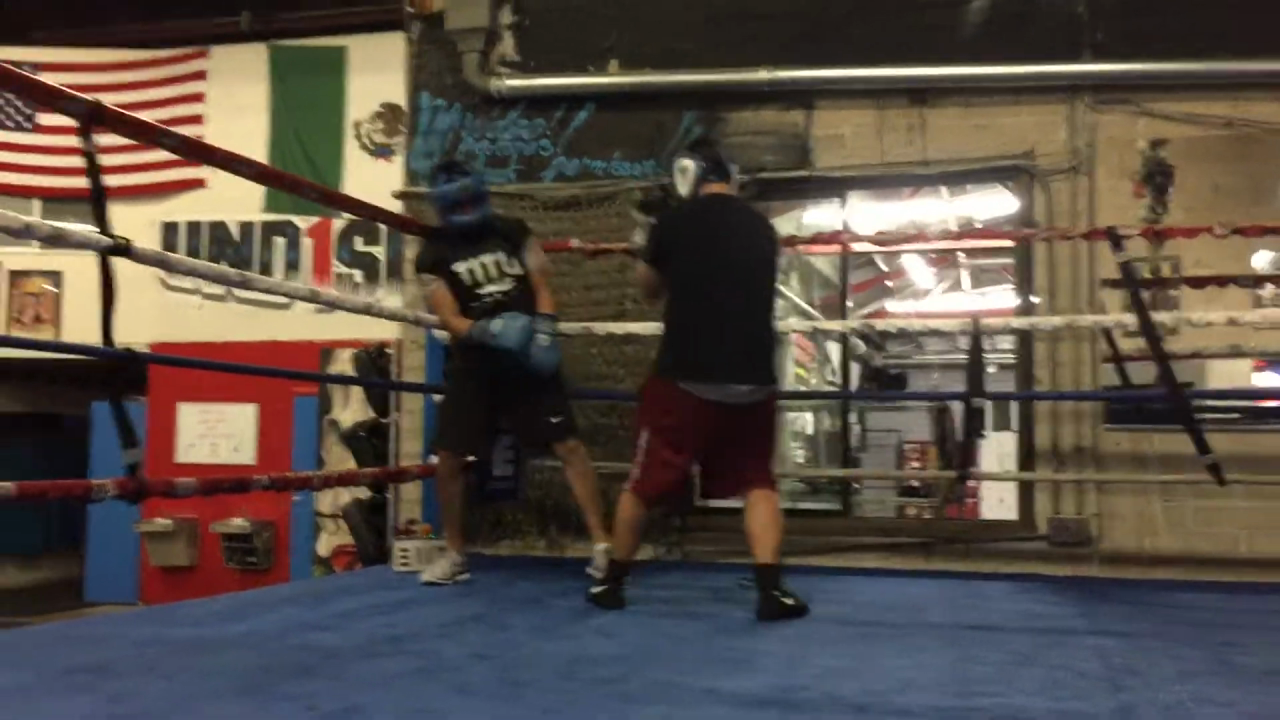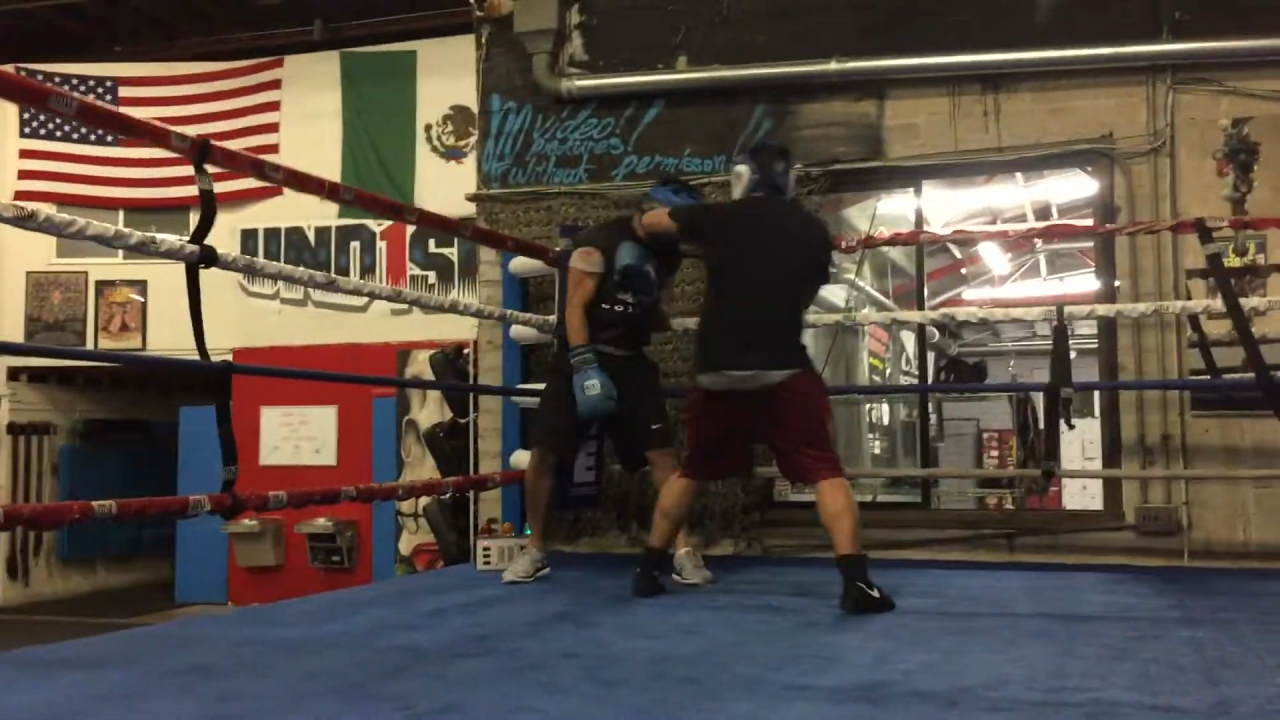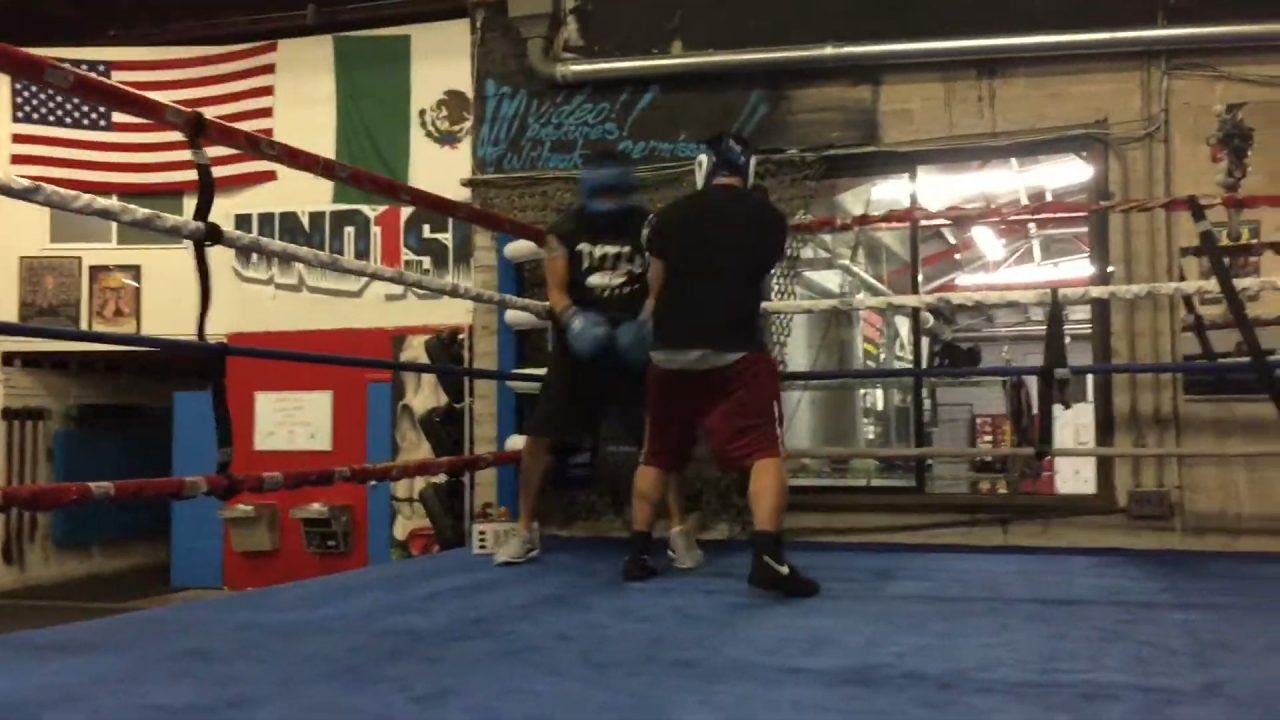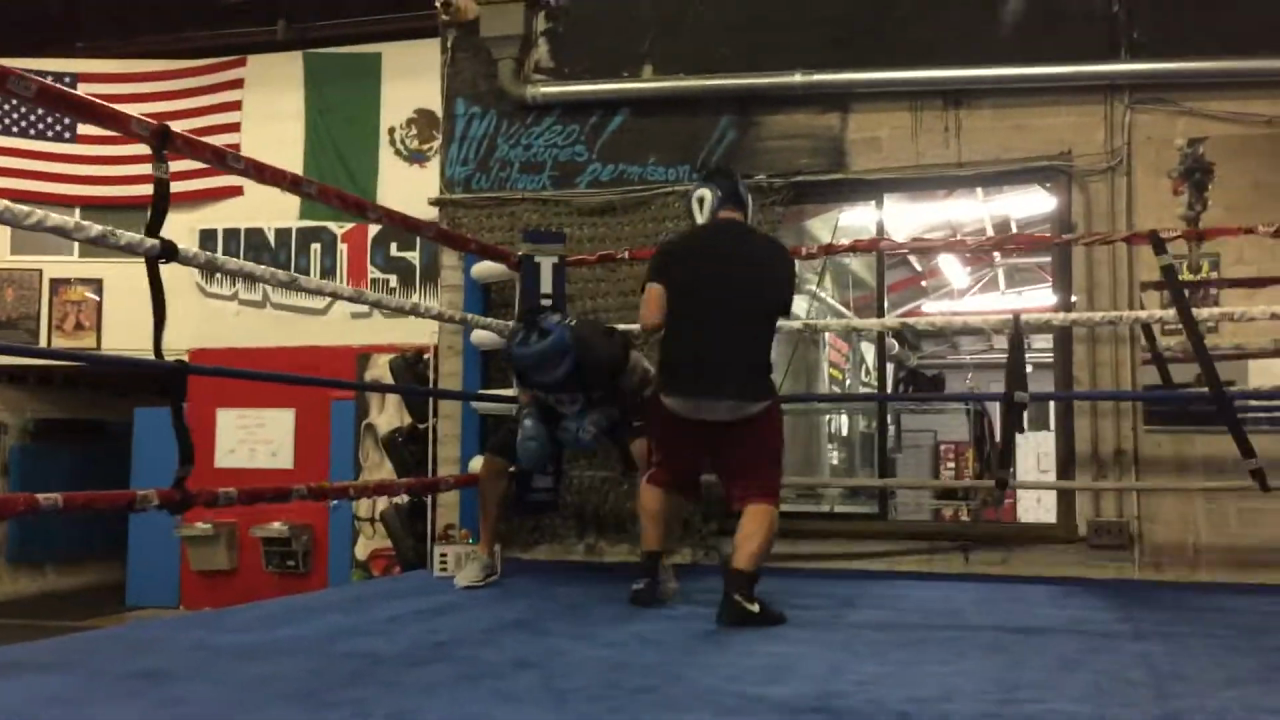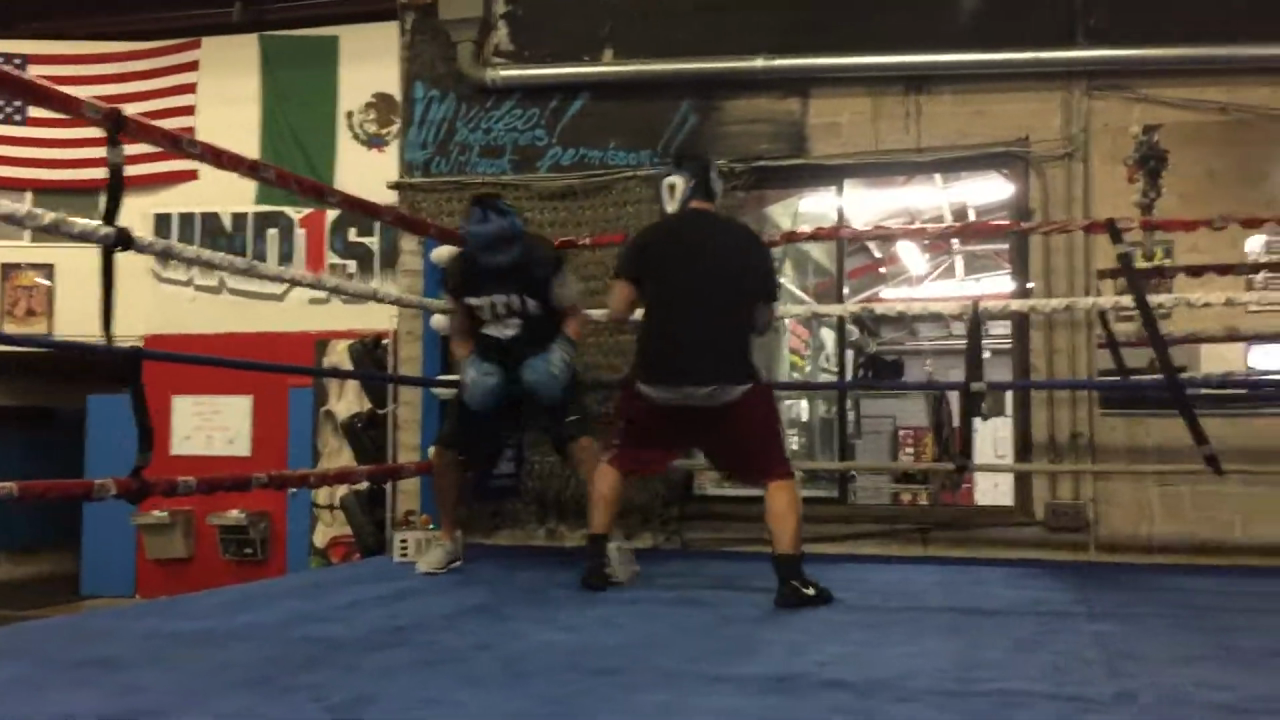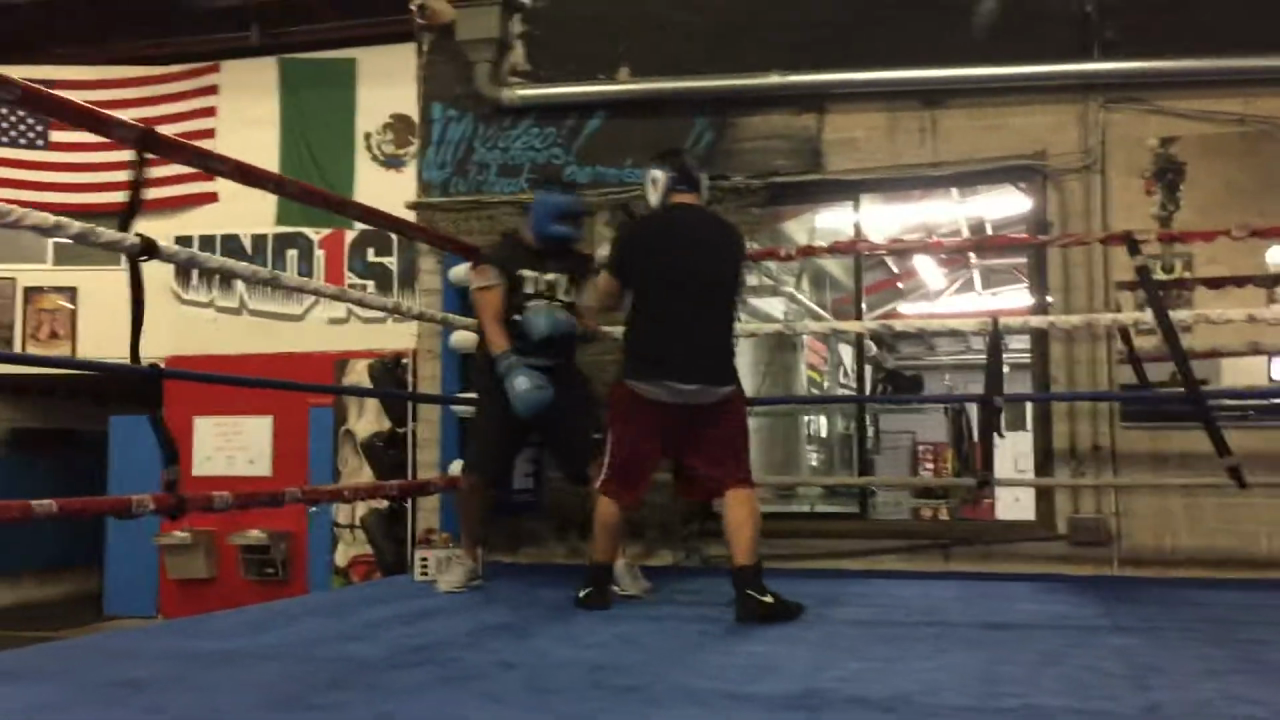
dt=0.4s
person 1, frame 1
left shoulder: (676, 221)
right shoulder: (761, 228)
left elbow: (650, 289)
left wrist: (649, 244)
left hip: (685, 379)
right hip: (752, 381)
left knee: (644, 483)
right knee: (757, 484)
left ankle: (612, 582)
right ankle: (770, 588)
person 1, frame 2
left shoulder: (722, 218)
right shoulder: (812, 229)
left elbow: (649, 224)
right elbow: (806, 296)
left hip: (717, 370)
right hip: (782, 370)
left knee: (689, 470)
right knee: (825, 472)
left ankle: (649, 568)
right ankle: (856, 580)
person 1, frame 3
left shoulder: (672, 215)
right shoulder: (768, 216)
left elbow: (655, 283)
left hip: (672, 353)
right hip: (736, 353)
left knee: (656, 457)
right knee: (764, 453)
left ankle: (637, 553)
right ankle: (768, 555)
person 1, frame 4
left shoulder: (677, 249)
right shoulder: (777, 256)
left elbow: (649, 320)
left hip: (680, 393)
right hip: (748, 397)
left knee: (659, 479)
right knee: (759, 498)
left ankle: (649, 577)
right ankle: (739, 592)
person 1, frame 5
left shoulder: (650, 239)
right shoulder: (749, 242)
left elbow: (617, 310)
right elbow: (762, 321)
left hip: (657, 382)
right hip: (730, 384)
left knee: (616, 463)
right knee: (776, 474)
left ankle: (596, 561)
right ankle: (792, 577)
person 1, frame 6
left shoulder: (637, 232)
right shoulder: (729, 237)
left elbow: (604, 300)
left wrist: (611, 257)
left hip: (646, 381)
right hip: (713, 383)
left knee: (615, 485)
right knee: (735, 483)
left ankle: (596, 583)
right ankle: (750, 587)
person 2, frame 1
left shoulder: (513, 232)
right shoulder: (433, 255)
left elbow: (542, 287)
right elbow: (450, 320)
left wrist: (544, 330)
right wrist: (488, 330)
left hip: (528, 356)
right hip: (474, 360)
left knee: (567, 445)
right knee: (449, 458)
left ankle: (601, 547)
right ankle: (454, 554)
person 2, frame 2
left shoulder: (663, 253)
right shoulder: (601, 241)
right elbow: (575, 306)
left wrist: (645, 285)
right wrist: (583, 366)
left hip: (630, 361)
right hip: (582, 359)
left knee: (662, 453)
right knee: (545, 453)
left ankle: (685, 553)
right ankle: (535, 551)
person 2, frame 3
left shoulder: (647, 227)
right shoulder: (566, 229)
right elbow: (556, 290)
left wrist: (644, 324)
right wrist: (574, 321)
left hip: (630, 343)
right hip: (581, 342)
right knee: (541, 435)
left ankle: (679, 530)
right ankle: (524, 532)
person 2, frame 4
left shoulder: (606, 349)
right shoulder: (528, 356)
left elbow: (645, 383)
right elbow: (528, 387)
left wrist: (600, 417)
right wrist: (528, 418)
left hip: (615, 401)
right hip: (555, 409)
left knee: (644, 451)
right knee: (494, 460)
right ankle: (484, 556)
person 2, frame 5
left shoulder: (544, 260)
right shoulder: (459, 274)
left elbow: (572, 316)
right elbow: (460, 335)
left wrist: (560, 355)
right wrist: (471, 369)
left hip: (542, 369)
right hip: (491, 374)
left knee: (582, 444)
right knee: (445, 454)
left ankle: (610, 542)
right ankle: (448, 542)
person 2, frame 6
left shoulder: (577, 263)
right shoulder: (497, 259)
left elbow: (586, 326)
right elbow: (491, 324)
left wrist: (567, 324)
right wrist: (513, 371)
left hip: (559, 374)
right hip: (508, 377)
left knee: (598, 464)
right knee: (475, 474)
left ankle: (618, 559)
right ankle: (469, 559)
